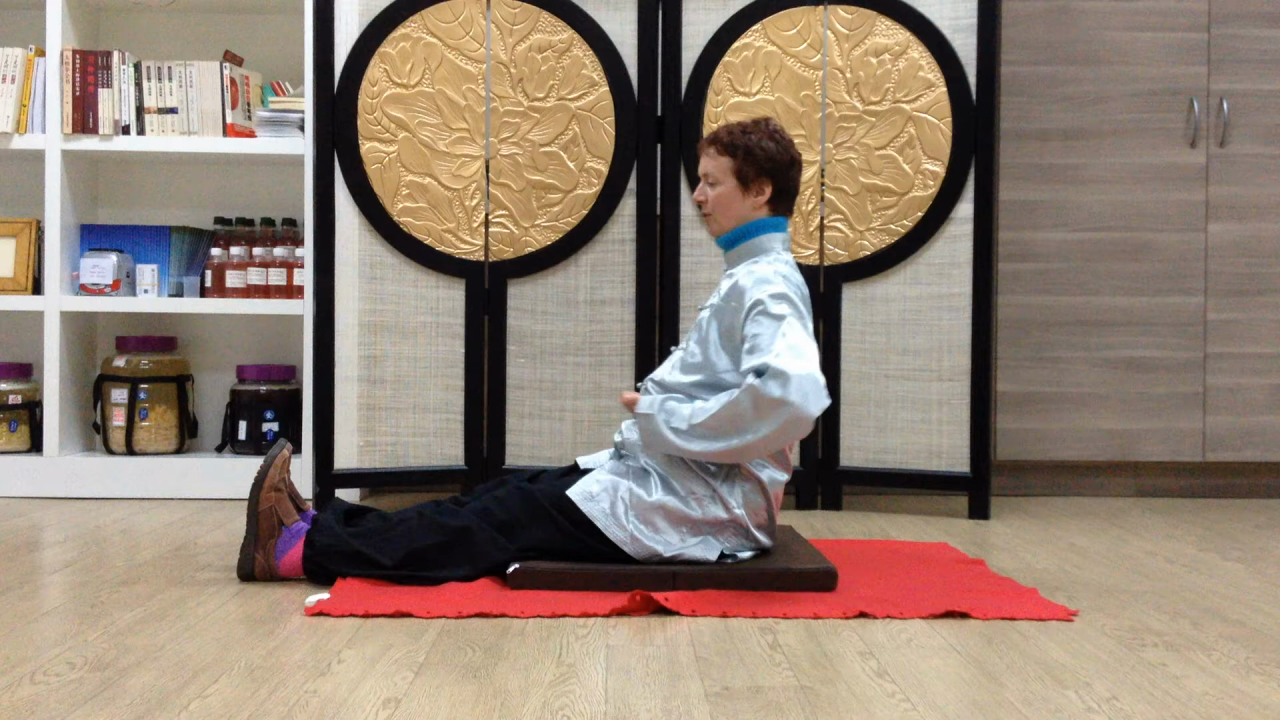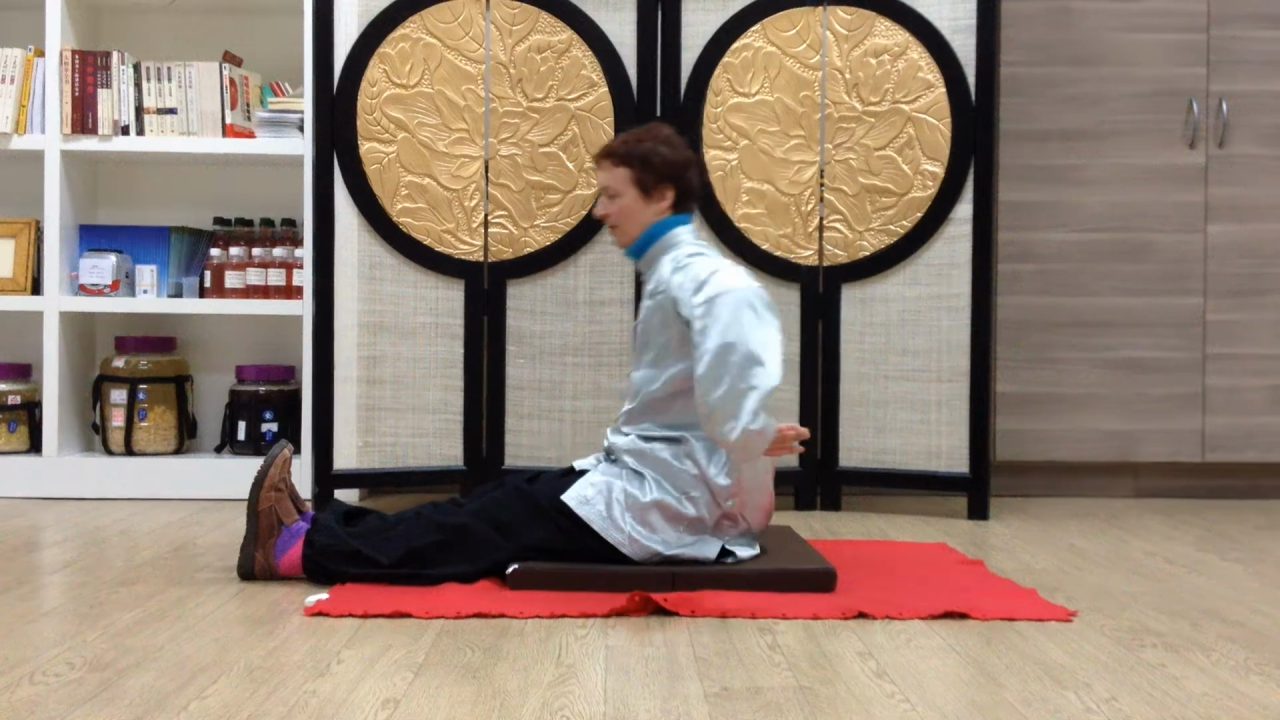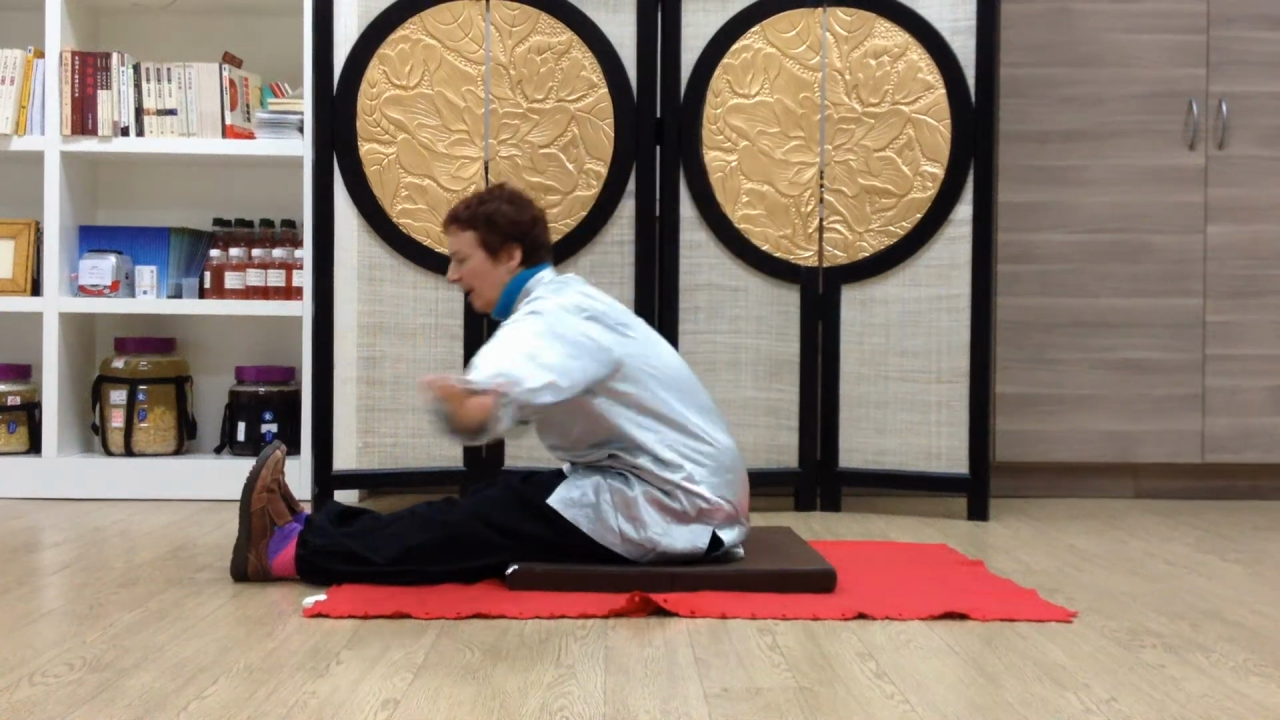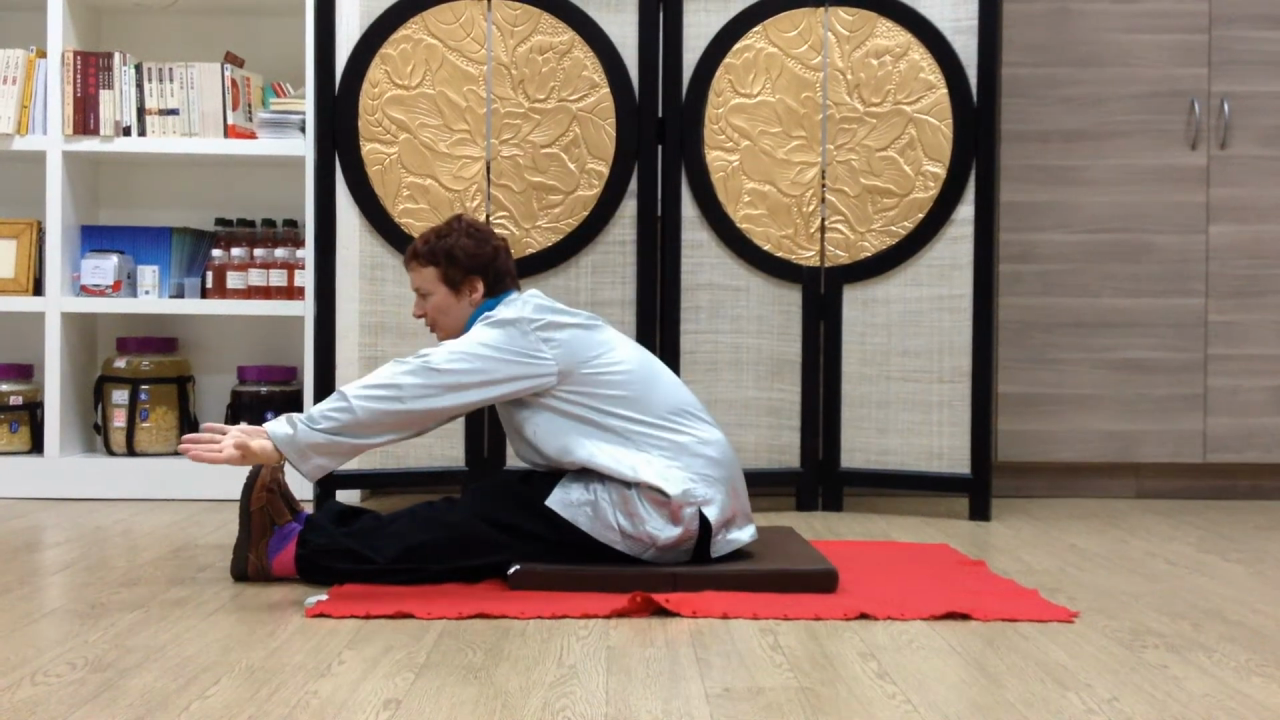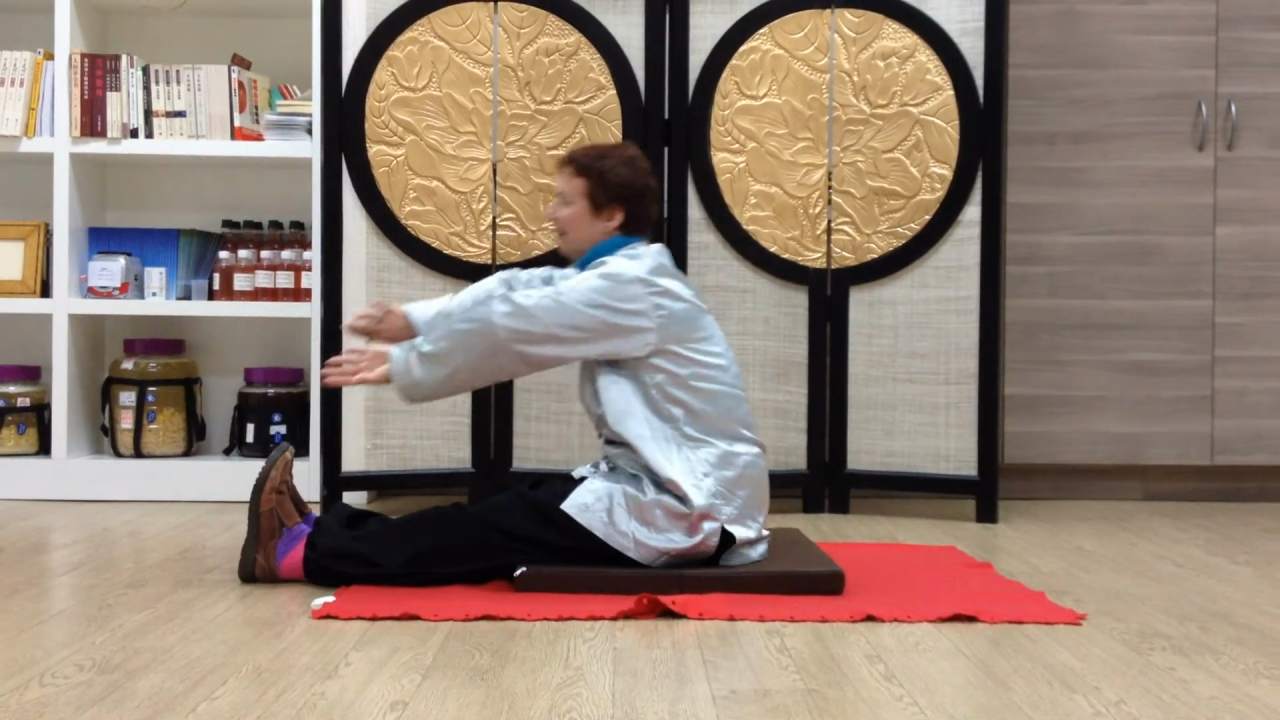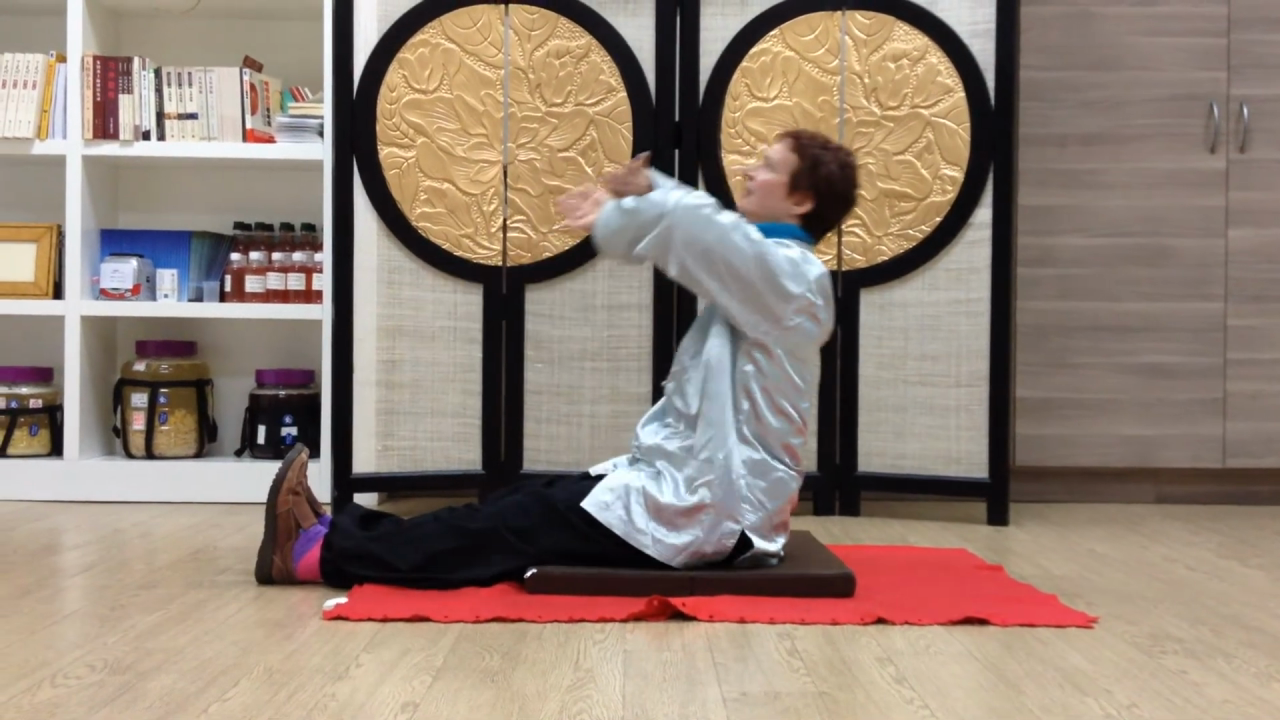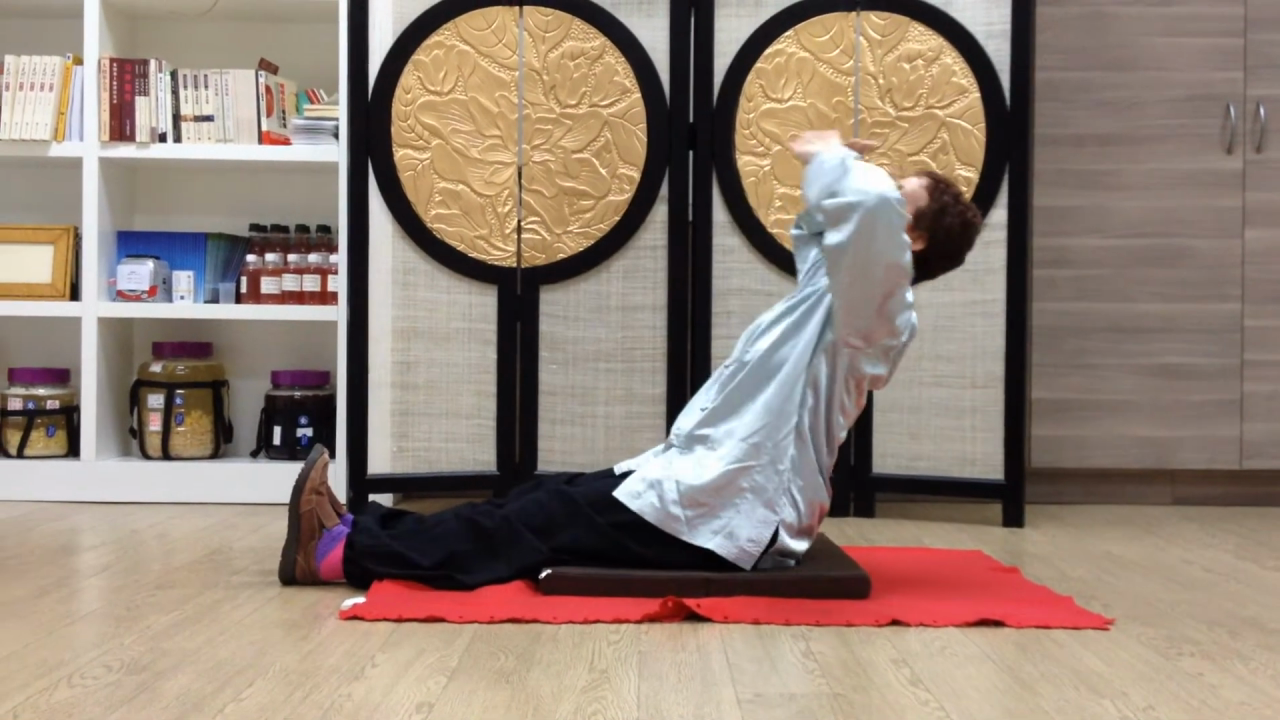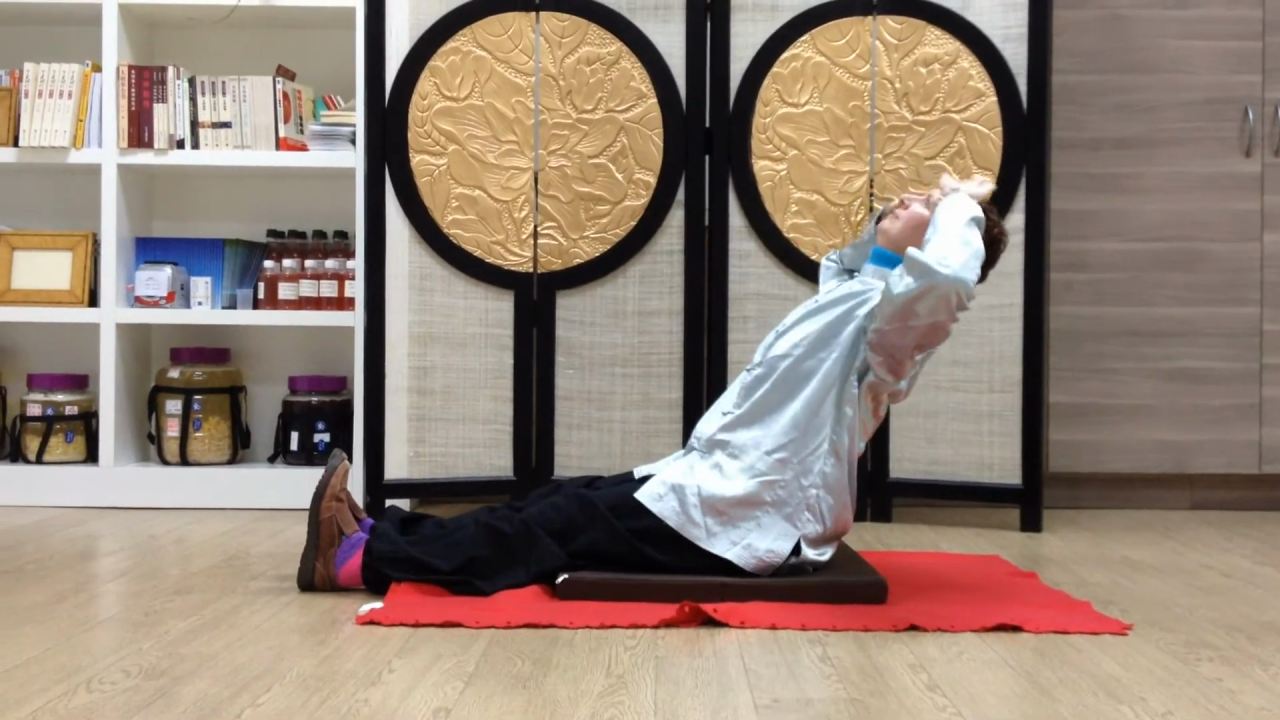
dt=0.7s
person 1, frame 1
left shoulder: (766, 284)
right shoulder: (755, 275)
left elbow: (793, 398)
left wrist: (664, 421)
right wrist: (658, 408)
left hip: (692, 506)
right hip: (675, 485)
left knee: (494, 523)
right knee: (505, 498)
left ankle: (299, 548)
right ankle: (322, 529)
person 1, frame 2
left shoulder: (690, 271)
right shoulder: (678, 270)
left elbow: (738, 311)
left wrist: (742, 429)
left hip: (681, 504)
right hip: (663, 485)
left knee: (494, 525)
right knee: (499, 502)
left ankle: (301, 548)
right ankle: (319, 531)
person 1, frame 3
left shoulder: (552, 316)
right shoulder: (560, 299)
left elbow: (505, 376)
left wrist: (474, 404)
left hip: (673, 508)
right hip: (678, 495)
left knee: (482, 523)
right knee: (490, 502)
left ankle: (295, 549)
right ankle: (313, 529)
person 1, frame 4
left shoulder: (519, 335)
right shoulder: (523, 324)
left elbow: (405, 393)
right elbow: (415, 393)
left wrist: (280, 441)
right wrist: (284, 437)
left hip: (668, 506)
right hip: (669, 491)
left knee: (477, 526)
right knee: (483, 504)
left ankle: (294, 551)
right ankle: (313, 533)
person 1, frame 5
left shoulder: (632, 285)
right shoulder: (627, 271)
left elbow: (509, 327)
right elbow: (519, 290)
left wrist: (404, 364)
right wrist: (411, 319)
left hip: (687, 509)
right hip: (680, 486)
left knee: (497, 532)
right knee: (506, 510)
left ankle: (301, 551)
right ankle: (319, 533)
person 1, frame 6
left shoulder: (787, 275)
right shoulder: (772, 269)
left elbow: (690, 224)
right elbow: (698, 229)
left wrist: (629, 196)
right wrist: (628, 198)
left hip: (708, 509)
right hip: (695, 487)
left knee: (513, 530)
right knee: (524, 507)
left ankle: (316, 552)
right ankle: (335, 535)
person 1, frame 7
left shoulder: (877, 305)
right shoulder: (843, 289)
left elbow: (877, 210)
right elbow: (822, 232)
left wrist: (833, 161)
right wrist: (829, 170)
left hip: (723, 514)
right hip: (711, 487)
left knee: (533, 529)
right knee: (540, 502)
left ankle: (340, 552)
right ankle: (358, 531)
person 1, frame 8
left shoulder: (891, 313)
right shoulder: (862, 293)
left elbow: (944, 279)
right elbow: (846, 259)
left wrist: (958, 207)
right wrist: (891, 222)
left hip: (741, 518)
right hip: (728, 491)
left knee: (561, 528)
right knee: (561, 505)
left ankle: (360, 557)
right ankle: (378, 536)
